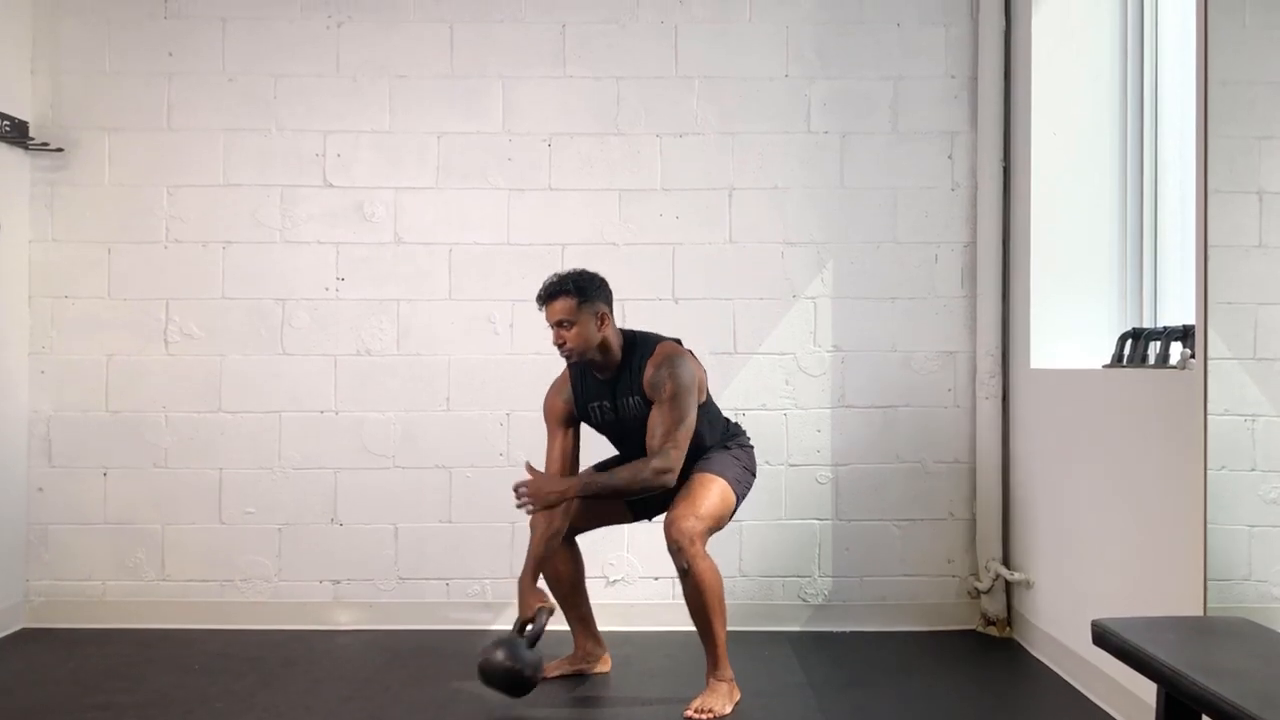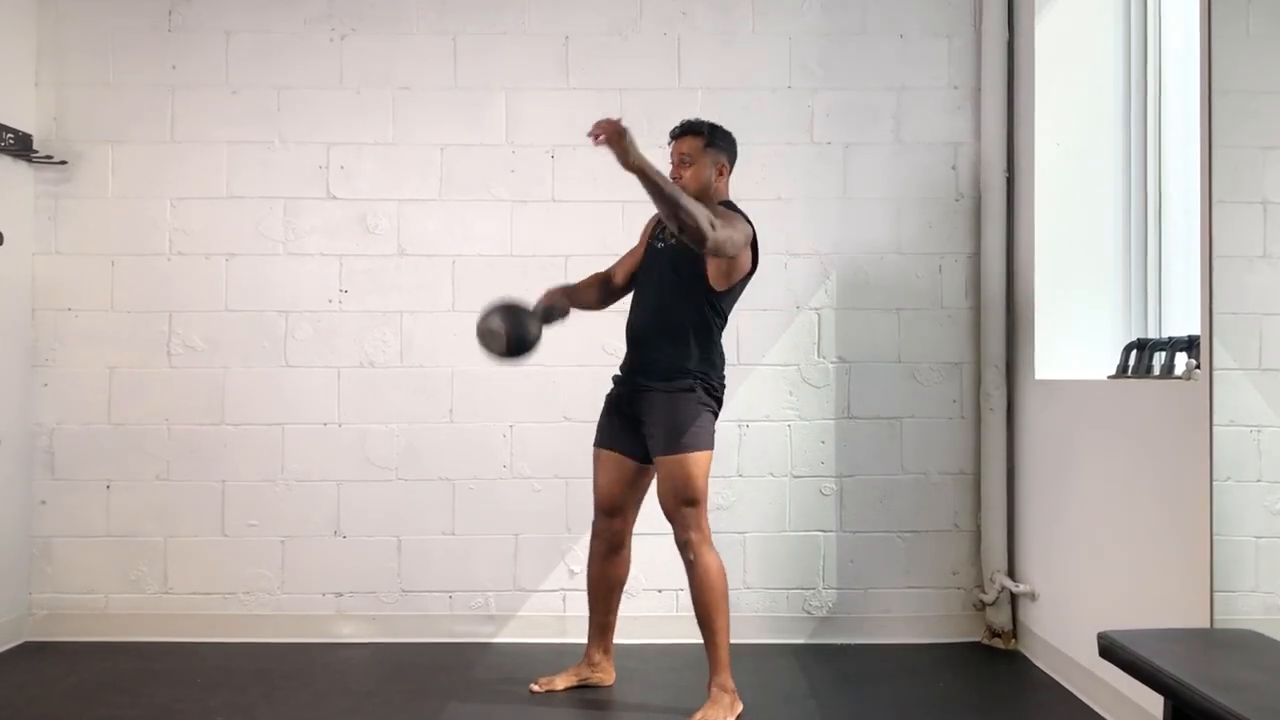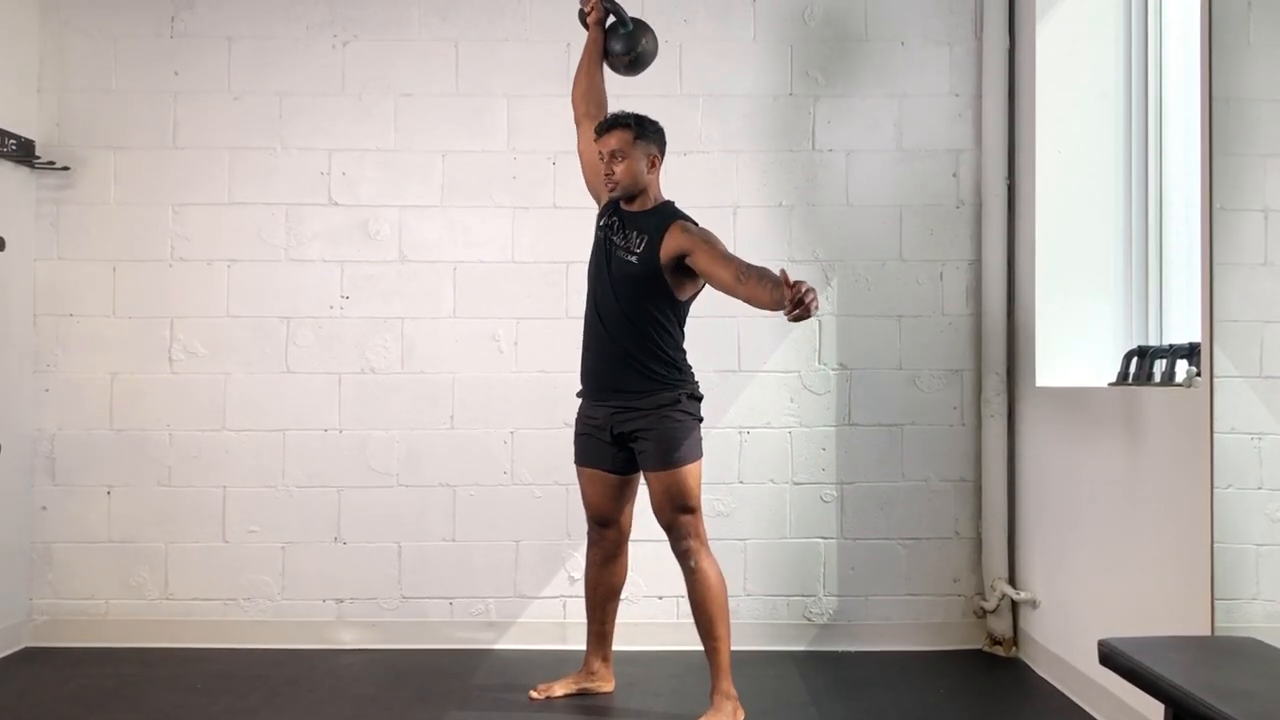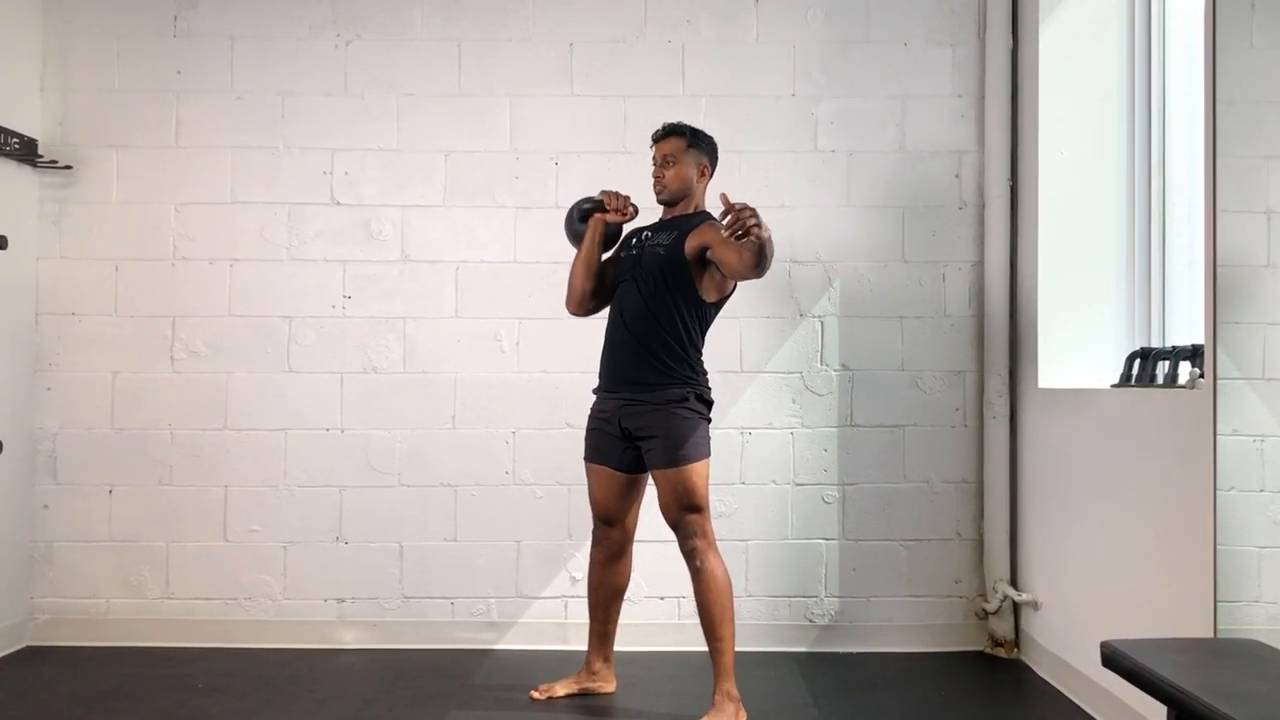
dt=1s
person 1, frame 1
left shoulder: (668, 366)
right shoulder: (566, 391)
left elbow: (666, 468)
right elbow: (559, 485)
left wrist: (567, 491)
right wrist: (529, 581)
left hip: (720, 457)
right hip: (645, 465)
left knee: (683, 533)
right knee: (548, 526)
left ankle: (722, 679)
right ankle: (590, 650)
person 1, frame 2
left shoulder: (730, 229)
right shoulder: (659, 226)
left elbow: (698, 233)
right elbow: (609, 286)
left wrist: (640, 163)
right wrist: (561, 298)
left hip: (684, 392)
right hip: (631, 386)
left knee: (690, 534)
right knee: (609, 525)
right ankle: (597, 660)
person 1, frame 3
left shoulder: (680, 234)
right shoulder: (610, 207)
left elbow: (744, 278)
right elbow: (586, 113)
left wrist: (787, 294)
left hip: (662, 408)
right hip: (600, 406)
left knee: (688, 542)
right knee: (605, 537)
person 1, frame 4
left shoulder: (708, 234)
right shoulder: (638, 237)
left elbow: (753, 264)
right elbow: (579, 302)
left wrist: (759, 234)
right wrist: (596, 228)
left hip: (672, 405)
right hip: (612, 402)
left knee: (695, 541)
right knee: (609, 535)
right ankle: (597, 667)
